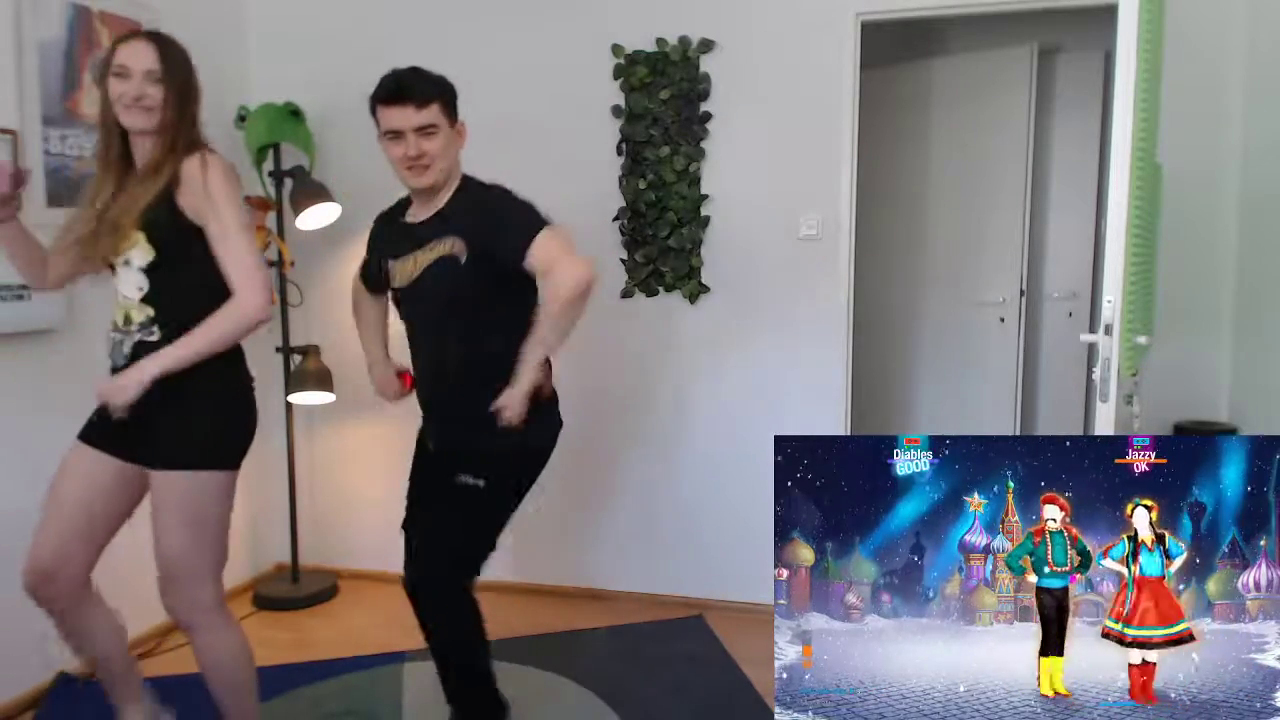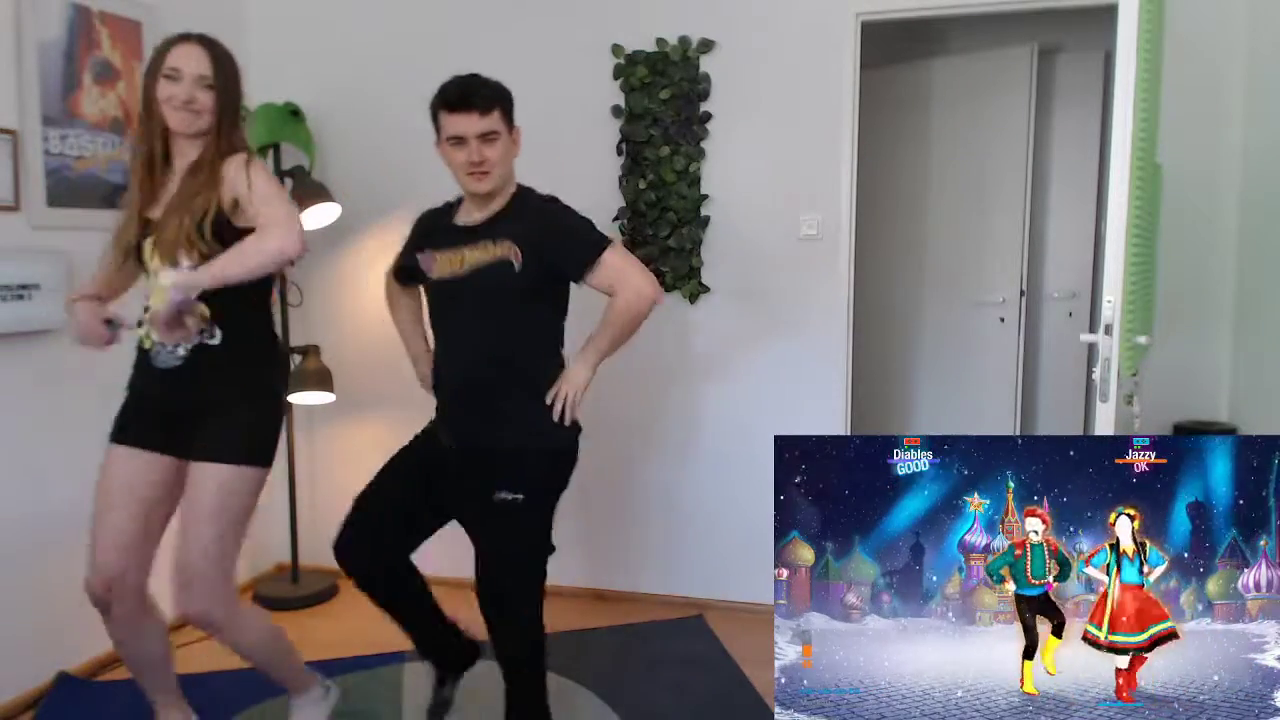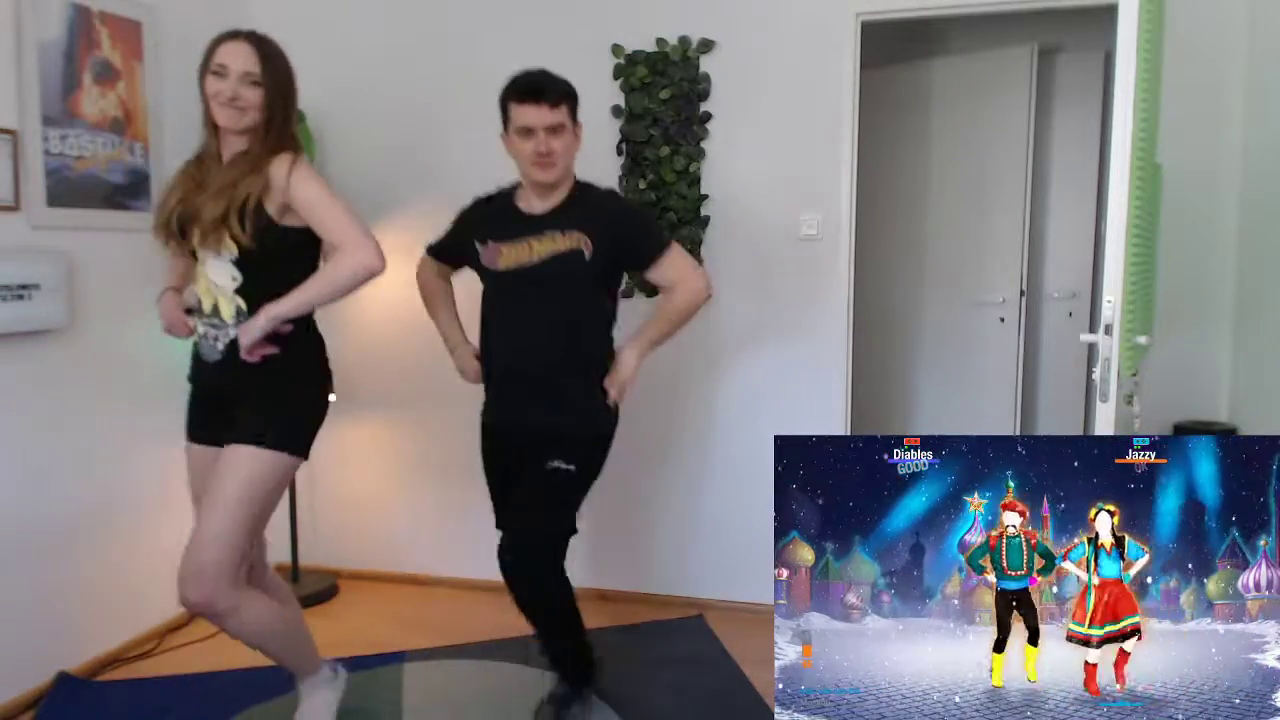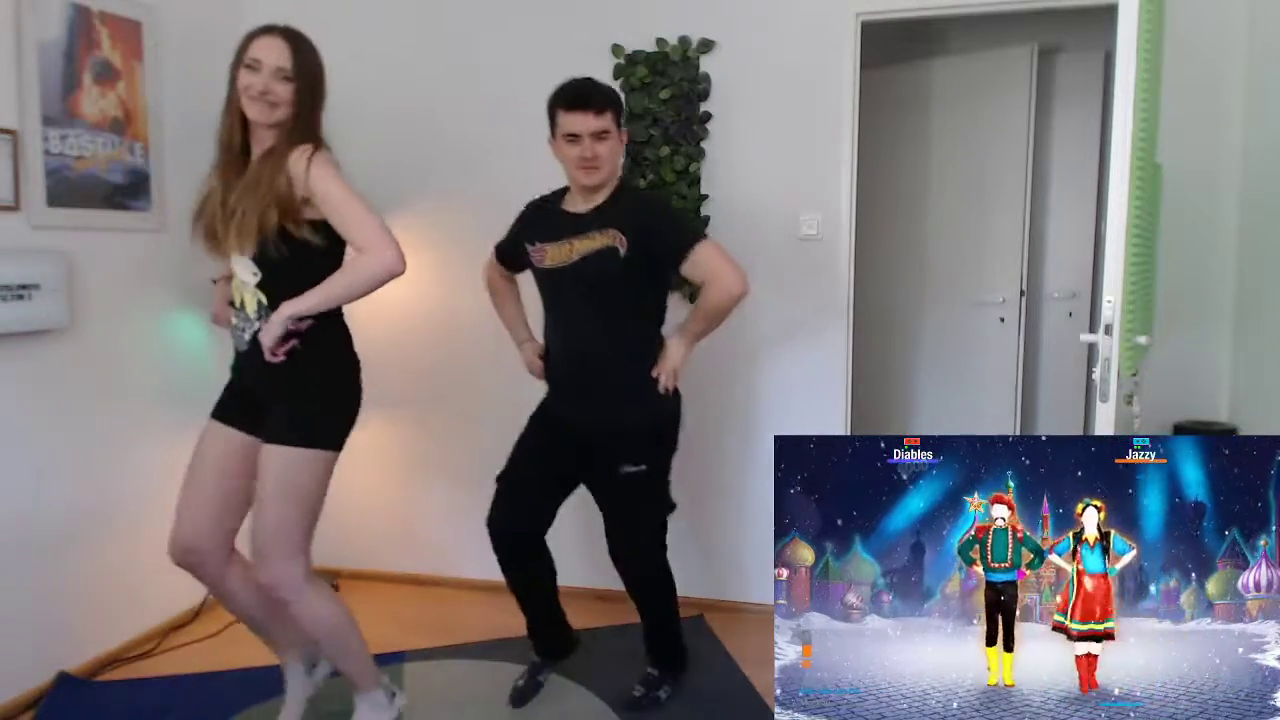
dt=0.3s
person 1, frame 1
left shoulder: (199, 171)
right shoulder: (116, 182)
left elbow: (254, 300)
left wrist: (147, 369)
left hip: (201, 401)
right hip: (129, 401)
left knee: (193, 602)
person 1, frame 2
left shoulder: (238, 170)
right shoulder: (150, 181)
left elbow: (285, 240)
right elbow: (121, 273)
left wrist: (182, 283)
right wrist: (85, 303)
left hip: (238, 395)
right hip: (156, 392)
left knee: (205, 599)
right knee: (109, 583)
person 1, frame 3
left shoulder: (284, 171)
right shoulder: (205, 173)
left elbow: (364, 257)
left wrist: (271, 315)
right wrist: (170, 295)
left hip: (279, 385)
right hip: (213, 384)
left knee: (203, 584)
right knee: (242, 569)
person 1, frame 4
left shoulder: (305, 163)
right shoulder: (240, 167)
left elbow: (384, 257)
left wrist: (290, 312)
right wrist: (226, 292)
left hip: (310, 379)
right hip: (252, 375)
left knee: (279, 572)
right knee: (193, 545)
right ankle: (299, 658)
person 2, frame 1
left shoulder: (491, 210)
right shoulder: (388, 230)
left elbow: (573, 274)
right elbow: (365, 292)
left wrist: (530, 367)
right wrist: (377, 358)
left hip: (505, 432)
right hip: (442, 433)
left knee: (432, 576)
right knee: (427, 574)
person 2, frame 2
left shoulder: (543, 221)
right shoulder: (431, 228)
left elbow: (640, 289)
right elbow: (401, 282)
left wrist: (584, 364)
right wrist: (419, 353)
left hip: (524, 445)
right hip: (451, 436)
left knee: (508, 593)
right knee: (360, 548)
right ankle: (450, 652)
person 2, frame 3
left shoulder: (608, 215)
right shoulder: (484, 218)
left elbow: (692, 286)
right elbow: (429, 270)
left wrist: (634, 351)
right wrist: (457, 345)
left hip: (577, 420)
right hip: (505, 418)
left knee: (527, 553)
right knee: (525, 554)
person 2, frame 4
left shoulder: (646, 214)
right shoulder: (537, 219)
left elbow: (728, 283)
right elbow: (497, 273)
left wrist: (680, 342)
right wrist: (523, 340)
left hip: (636, 416)
right hip: (564, 410)
left knee: (635, 550)
right knee: (509, 524)
left ankle: (668, 659)
right ankle: (551, 642)
person 3, frame 1
left shoulder: (1071, 535)
right shoulder: (1036, 536)
left elbow: (1086, 556)
right elbow: (1011, 559)
left wrist: (1078, 572)
right wrist: (1027, 575)
left hip: (1063, 591)
right hip: (1045, 591)
left knee: (1060, 637)
right knee: (1050, 635)
left ankle: (1057, 681)
right ankle: (1044, 680)
person 3, frame 2
left shoulder: (1051, 546)
right shoulder: (1017, 548)
left elbow: (1066, 565)
right elbow: (991, 568)
left wrist: (1057, 580)
right wrist: (1005, 583)
left hip: (1042, 596)
right hip: (1023, 598)
left knee: (1060, 620)
right knee: (1032, 640)
left ankle: (1048, 656)
right ankle: (1027, 682)
person 3, frame 3
left shoulder: (1031, 539)
right shoulder: (994, 540)
left elbow: (1051, 558)
right elbow: (971, 558)
left wrist: (1039, 574)
right wrist: (986, 573)
left hip: (1023, 591)
right hip: (1003, 592)
left knee: (1033, 628)
right knee: (1003, 633)
left ankle: (1030, 665)
right ankle: (996, 672)
person 3, frame 4
left shoulder: (1018, 533)
right shoulder: (981, 532)
left elbow: (1040, 553)
right elbow: (962, 549)
left wrist: (1027, 569)
right wrist: (975, 565)
left hip: (1010, 586)
right hip: (991, 586)
left knee: (1008, 629)
right knee: (992, 628)
left ankle: (1008, 674)
right ankle: (993, 670)
person 4, frame 1
left shoulder: (1163, 538)
right shoulder: (1128, 541)
left elbow: (1182, 553)
right elbow: (1103, 558)
left wrist: (1170, 571)
right wrist: (1125, 571)
left hip: (1159, 593)
right hip: (1137, 593)
left knee: (1159, 639)
right knee: (1137, 641)
left ankle: (1146, 684)
right ankle: (1136, 687)
person 4, frame 2
left shoulder: (1144, 547)
right shoulder: (1109, 549)
left elbow: (1163, 562)
right elbow: (1086, 566)
left wrist: (1150, 580)
right wrist: (1106, 579)
left hip: (1139, 599)
right hip: (1118, 600)
left knee: (1157, 634)
right knee: (1124, 645)
left ankle: (1132, 669)
right ankle: (1121, 690)
person 4, frame 3
left shoulder: (1124, 542)
right shoulder: (1087, 544)
left elbow: (1144, 555)
right elbow: (1064, 559)
left wrist: (1129, 574)
right wrist: (1083, 574)
left hip: (1118, 592)
right hip: (1096, 594)
left knee: (1131, 633)
right knee: (1096, 640)
left ankle: (1120, 666)
right ankle: (1089, 682)
person 4, frame 4
left shoulder: (1109, 537)
right shoulder: (1073, 538)
left elbow: (1131, 550)
right elbow: (1051, 552)
left wrist: (1115, 568)
right wrist: (1069, 568)
left hip: (1101, 587)
right hip: (1081, 588)
left knee: (1098, 634)
right knee: (1080, 635)
left ankle: (1091, 676)
right ankle: (1083, 677)
